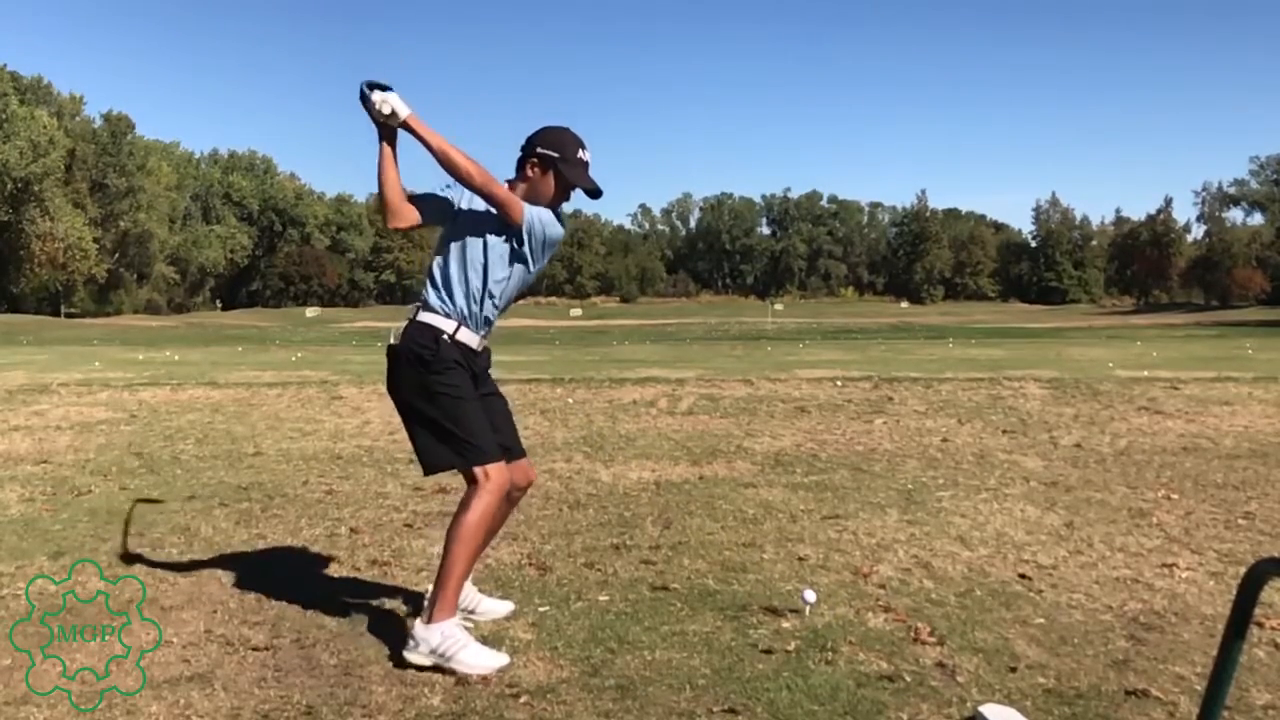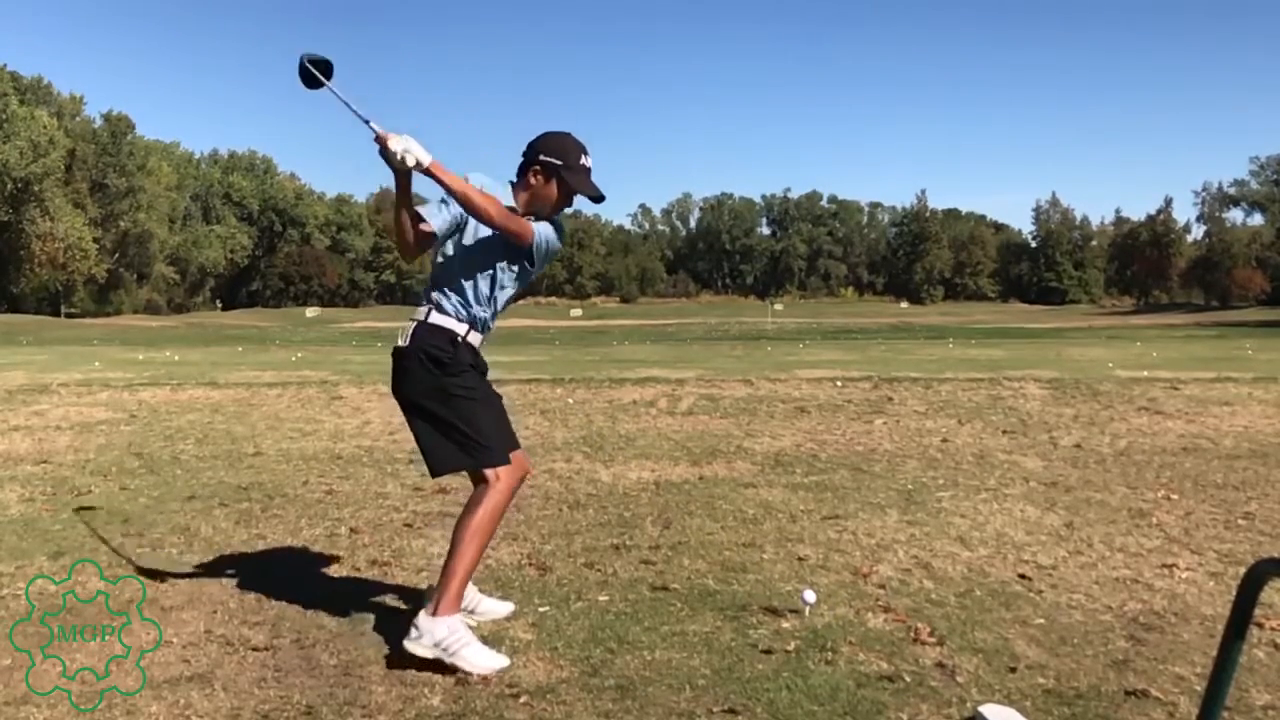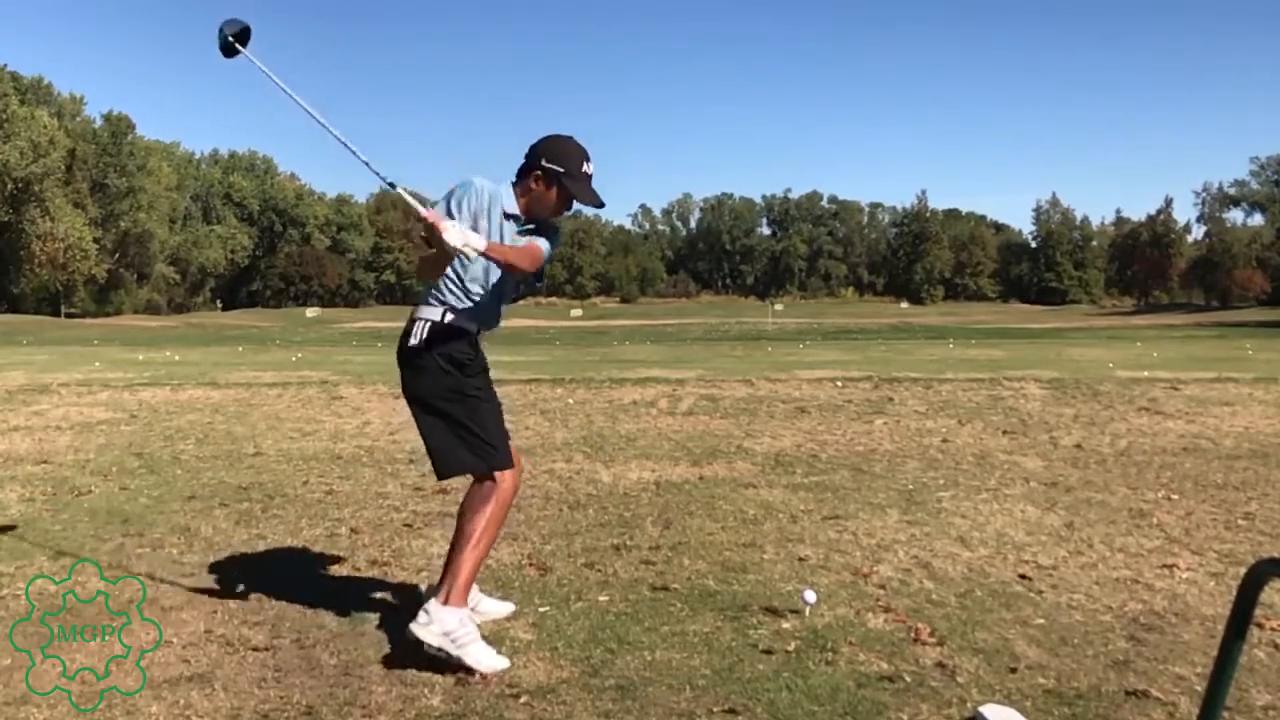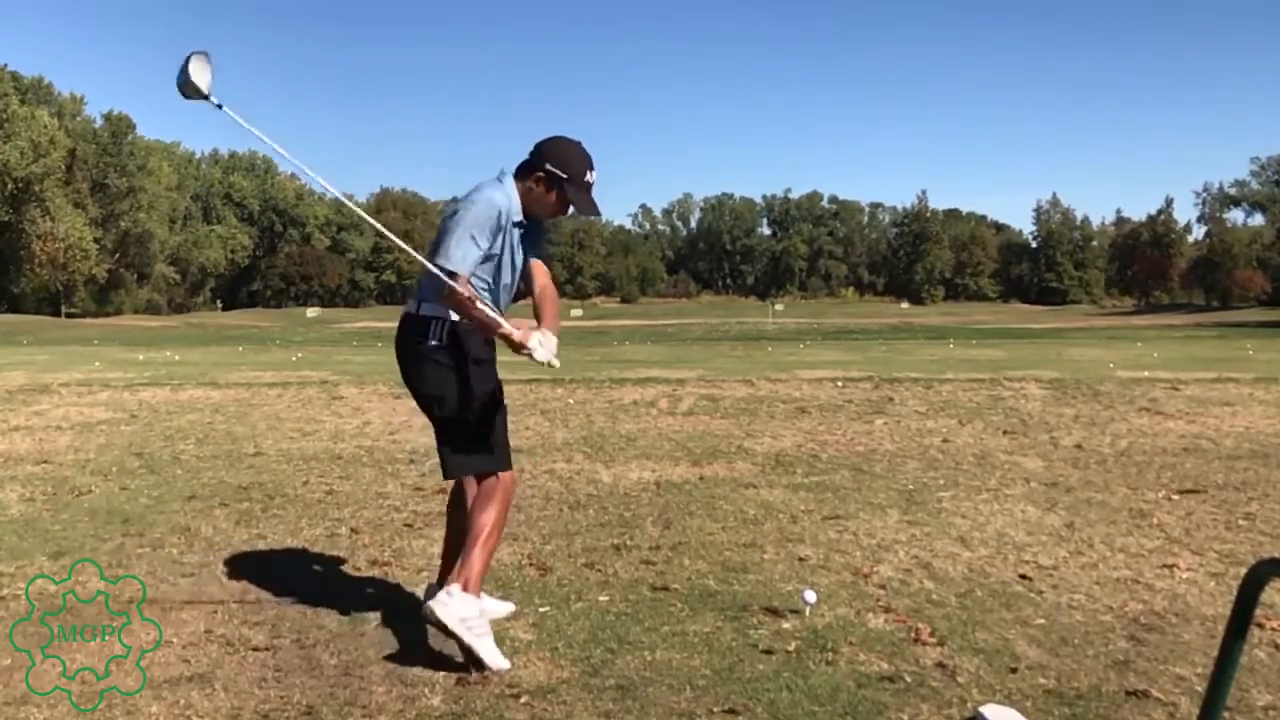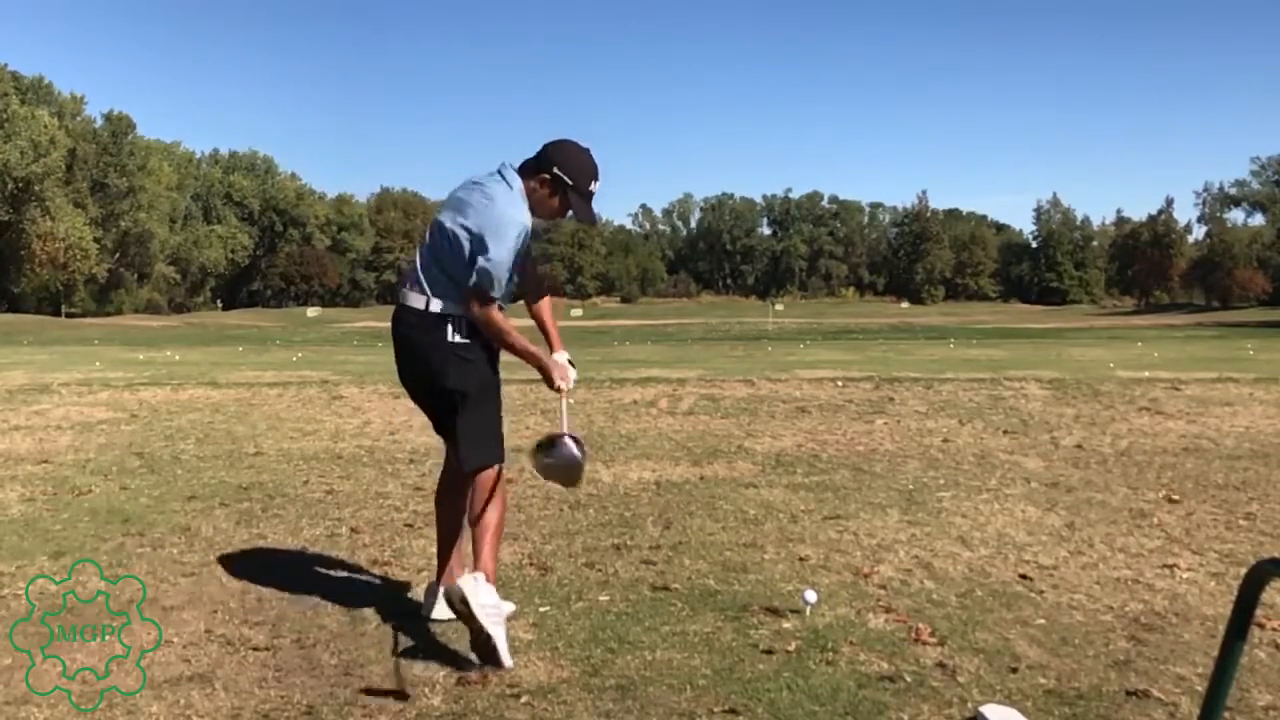
dt=0.3s
person 1, frame 1
left shoulder: (549, 230)
right shoulder: (466, 200)
left elbow: (481, 182)
right elbow: (397, 217)
left wrist: (411, 121)
right wrist: (387, 137)
left hip: (468, 357)
right hip: (430, 350)
left knee: (519, 478)
right knee: (490, 477)
left ankle: (452, 587)
right ankle: (436, 626)
person 1, frame 2
left shoulder: (548, 234)
right shoulder: (473, 188)
left elbow: (503, 224)
right elbow: (411, 248)
left wrist: (430, 166)
right wrist: (404, 183)
left hip: (461, 354)
right hip: (433, 348)
left knee: (515, 466)
right knee: (496, 478)
left ankle: (455, 589)
right ankle: (438, 622)
person 1, frame 3
left shoulder: (545, 233)
right shoulder: (477, 194)
left elbow: (525, 262)
right elbow: (427, 273)
left wrist: (478, 244)
right wrist: (441, 240)
left hip: (458, 350)
right hip: (438, 345)
left knee: (503, 464)
right knee: (500, 478)
left ankle: (453, 588)
right ankle: (445, 612)
person 1, frame 4
left shoulder: (526, 215)
right shoulder: (492, 205)
left elbow: (540, 280)
right elbow: (453, 291)
left wrist: (545, 332)
right wrist: (512, 333)
left hip: (439, 341)
right hip: (444, 340)
left knee: (474, 462)
right knee: (495, 476)
left ankle: (450, 585)
right ankle: (463, 596)
person 1, frame 5
left shoulder: (497, 190)
right shoulder: (511, 218)
left elbow: (529, 281)
right elbow: (481, 311)
left wrist: (557, 349)
right wrist: (541, 360)
left hip: (419, 331)
right hip: (451, 337)
left knee: (463, 456)
right knee: (487, 467)
left ankle: (447, 585)
right ankle: (480, 584)
